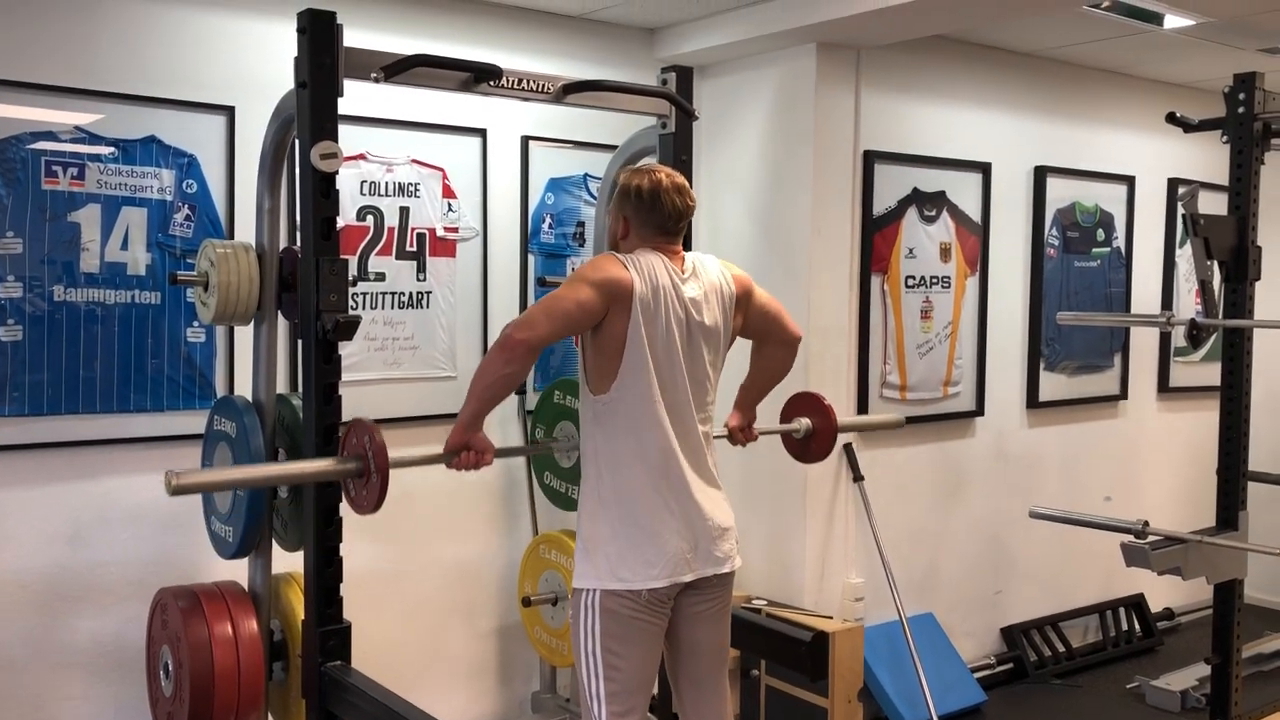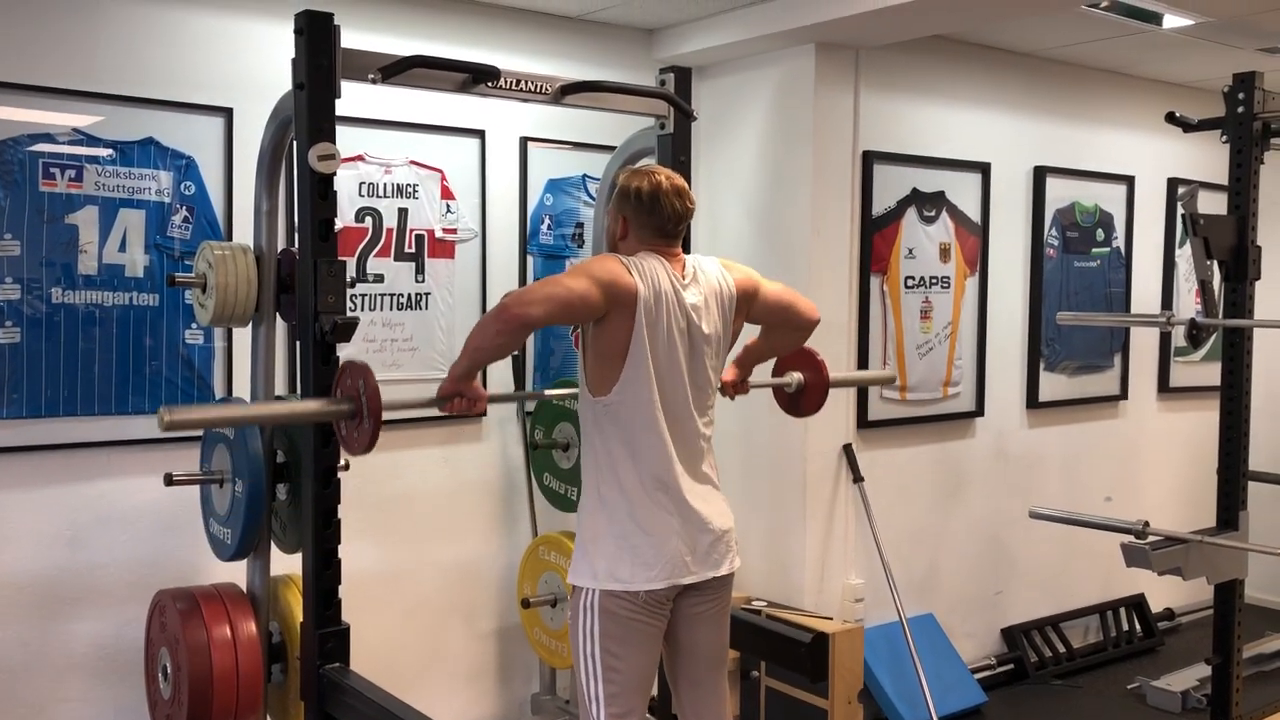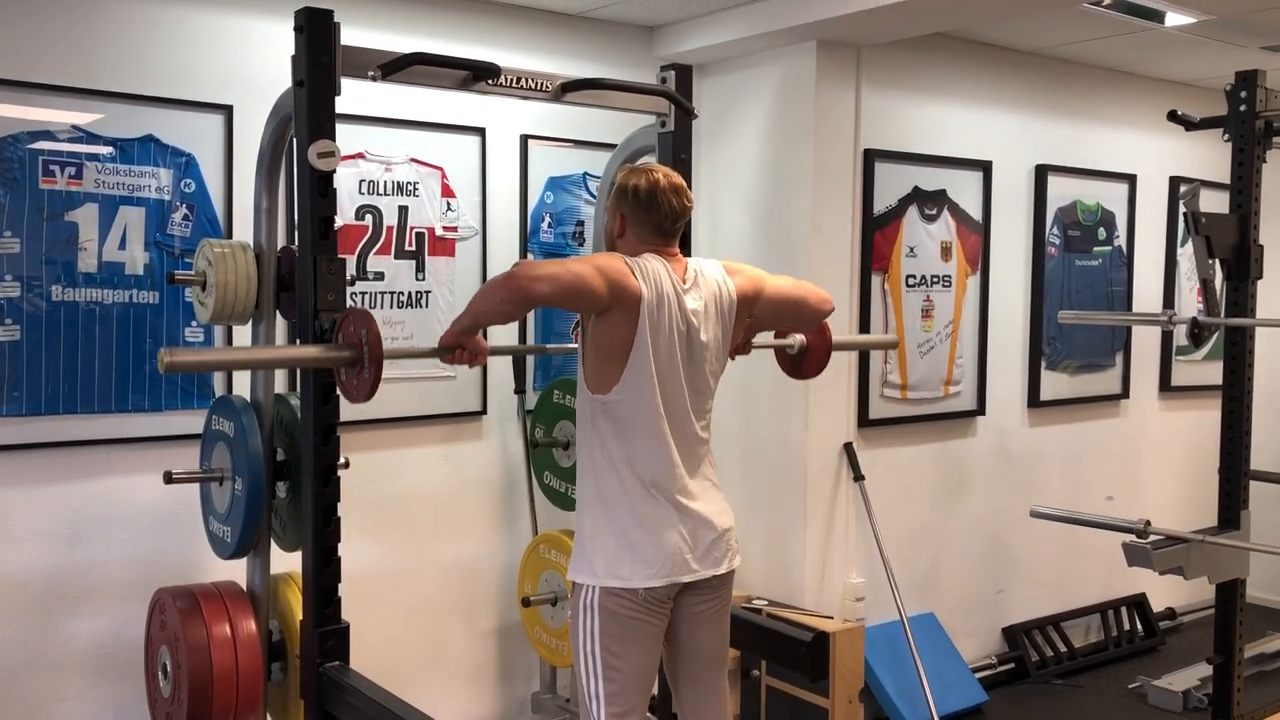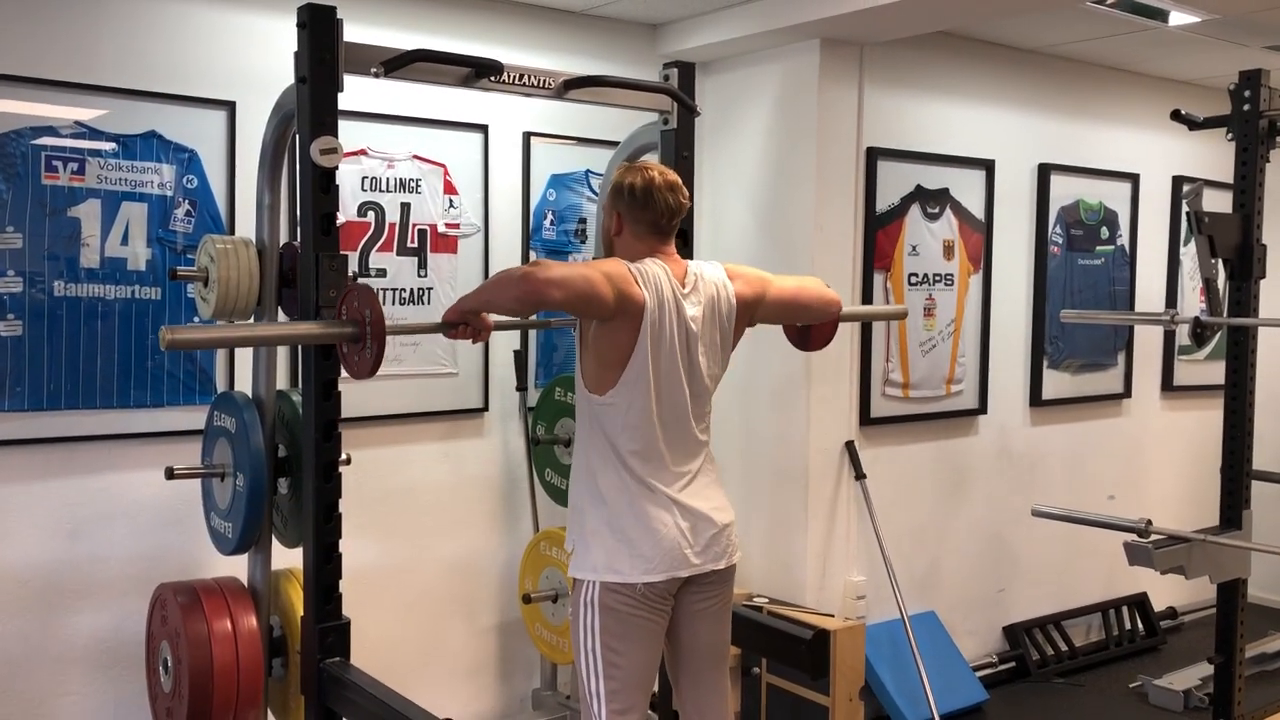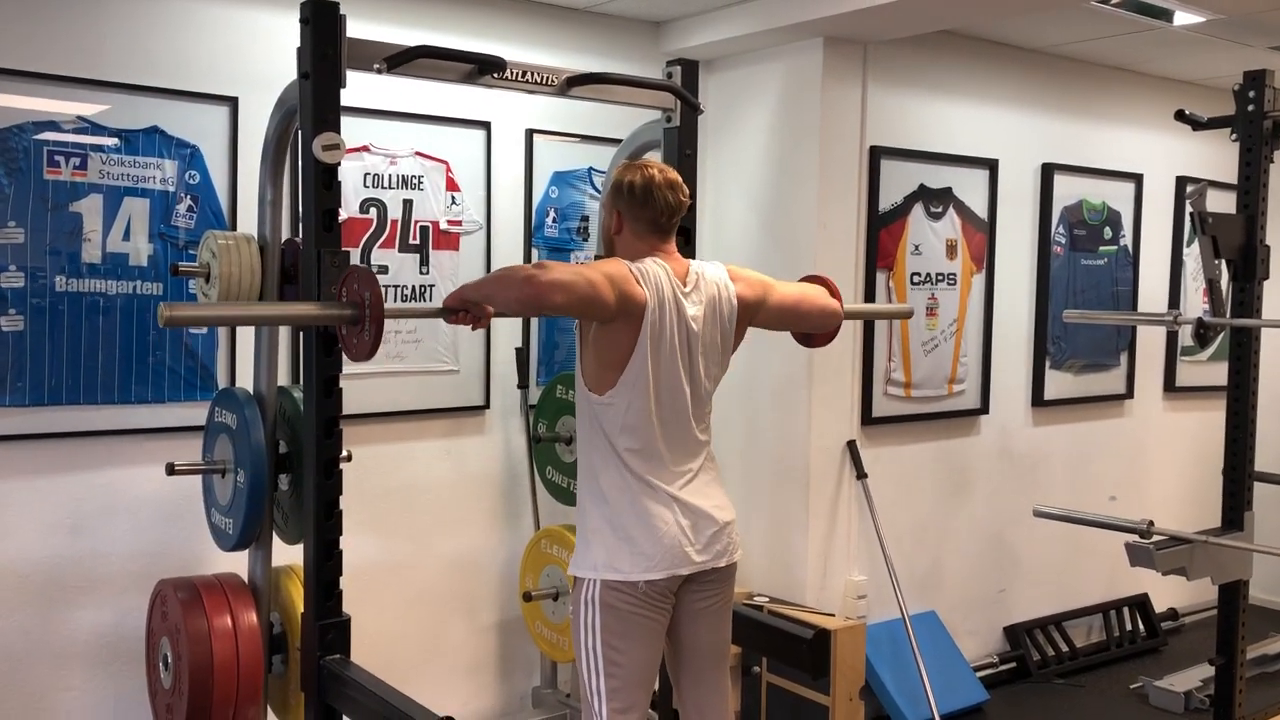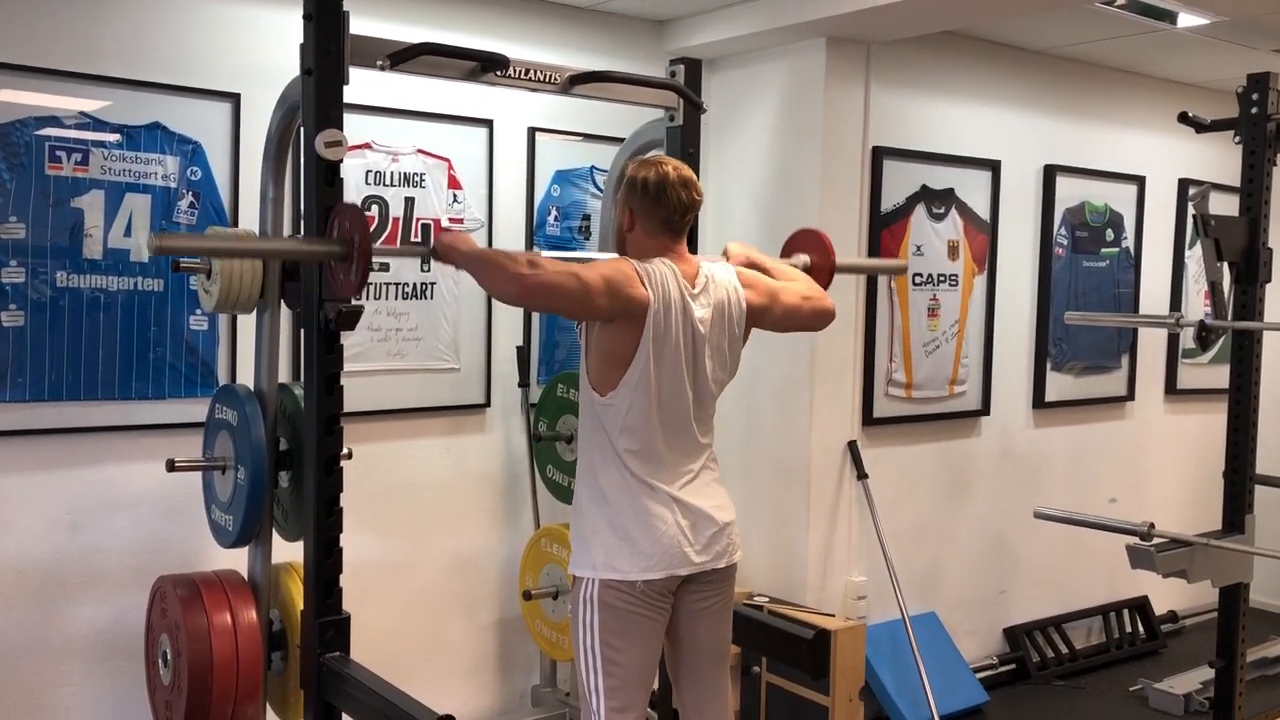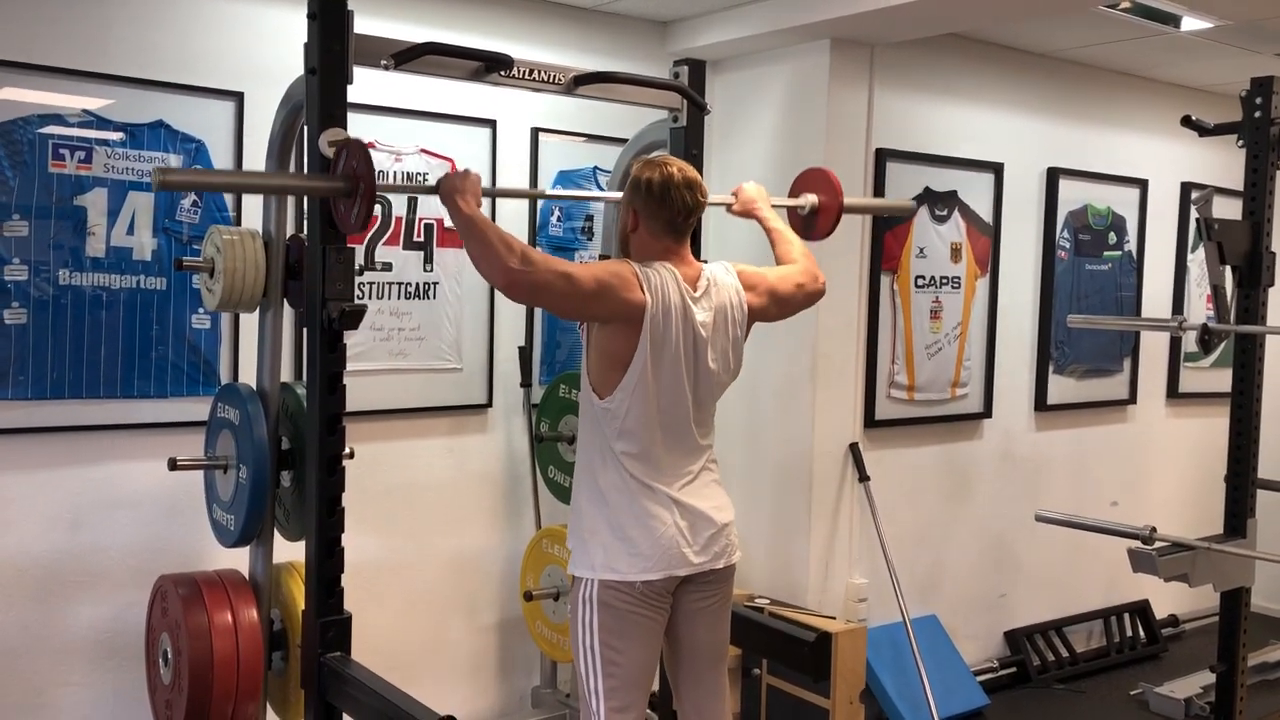
dt=0.3s
person 1, frame 1
left shoulder: (616, 278)
right shoulder: (725, 282)
left elbow: (518, 342)
right elbow: (786, 338)
left wrist: (470, 424)
left hip: (629, 553)
right hip: (710, 541)
person 1, frame 2
left shoulder: (617, 280)
right shoulder: (726, 281)
left elbow: (515, 313)
right elbow: (804, 318)
left wrist: (461, 377)
left hip: (629, 557)
right hip: (708, 544)
person 1, frame 3
left shoulder: (621, 281)
right shoulder: (726, 284)
left elbow: (522, 283)
right elbow: (818, 304)
left wrist: (465, 329)
left hip: (628, 557)
right hip: (709, 542)
person 1, frame 4
left shoulder: (621, 284)
right shoulder: (727, 286)
left elbow: (535, 283)
right elbow: (826, 301)
left wrist: (469, 307)
left hip: (629, 553)
right hip: (709, 539)
person 1, frame 5
left shoulder: (622, 284)
right shoulder: (729, 287)
left elbow: (537, 286)
right elbow: (827, 311)
left wrist: (472, 295)
left hip: (630, 552)
right hip: (710, 538)
person 1, frame 6
left shoulder: (626, 287)
right shoulder: (736, 289)
left elbow: (525, 281)
right elbow: (819, 305)
left wrist: (461, 249)
right wrist: (757, 259)
left hip: (629, 552)
right hip: (711, 539)
person 1, frame 7
left shoulder: (629, 292)
right shoulder: (737, 290)
left elbow: (514, 273)
right elbow: (809, 279)
left wrist: (463, 205)
right wrist: (765, 212)
left hip: (627, 553)
right hip: (710, 540)
